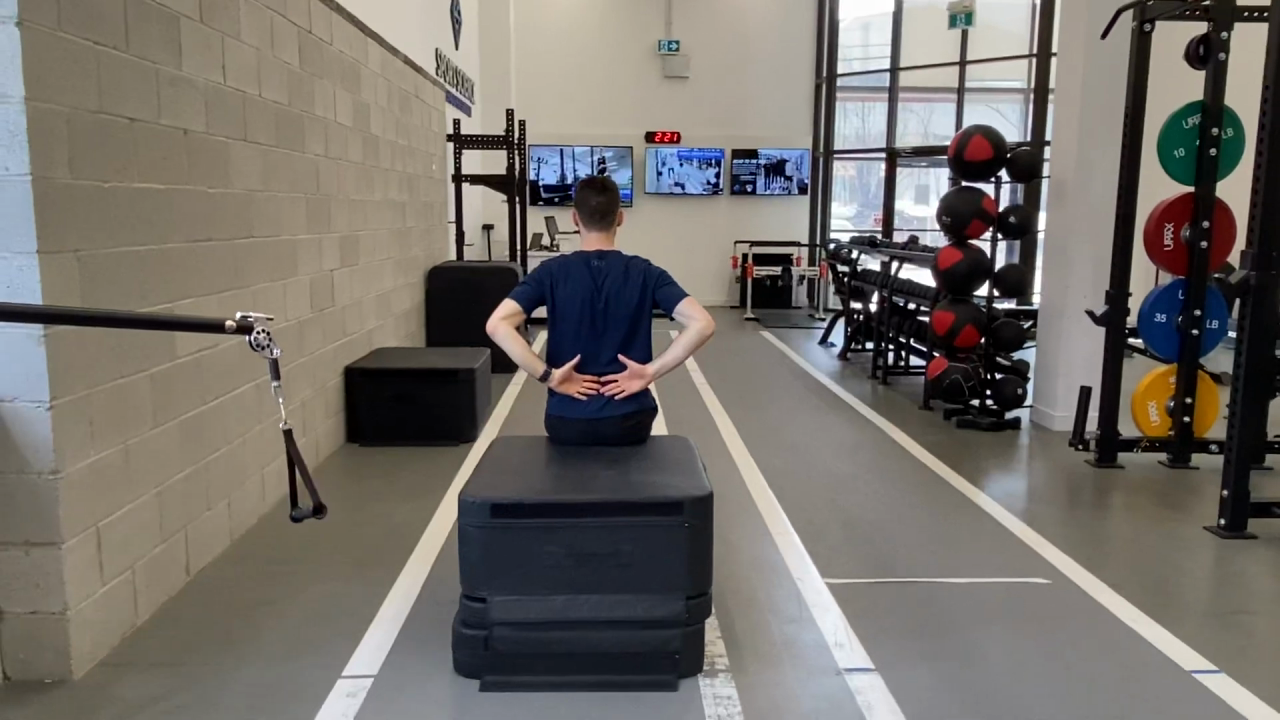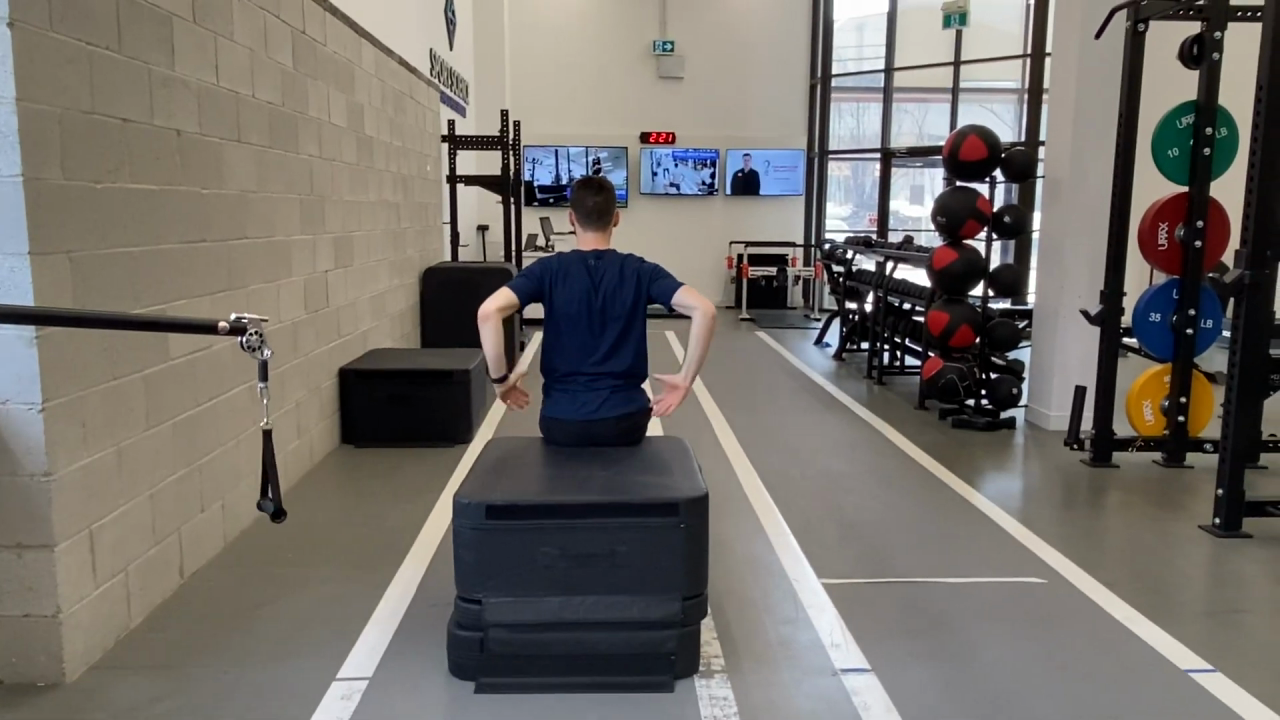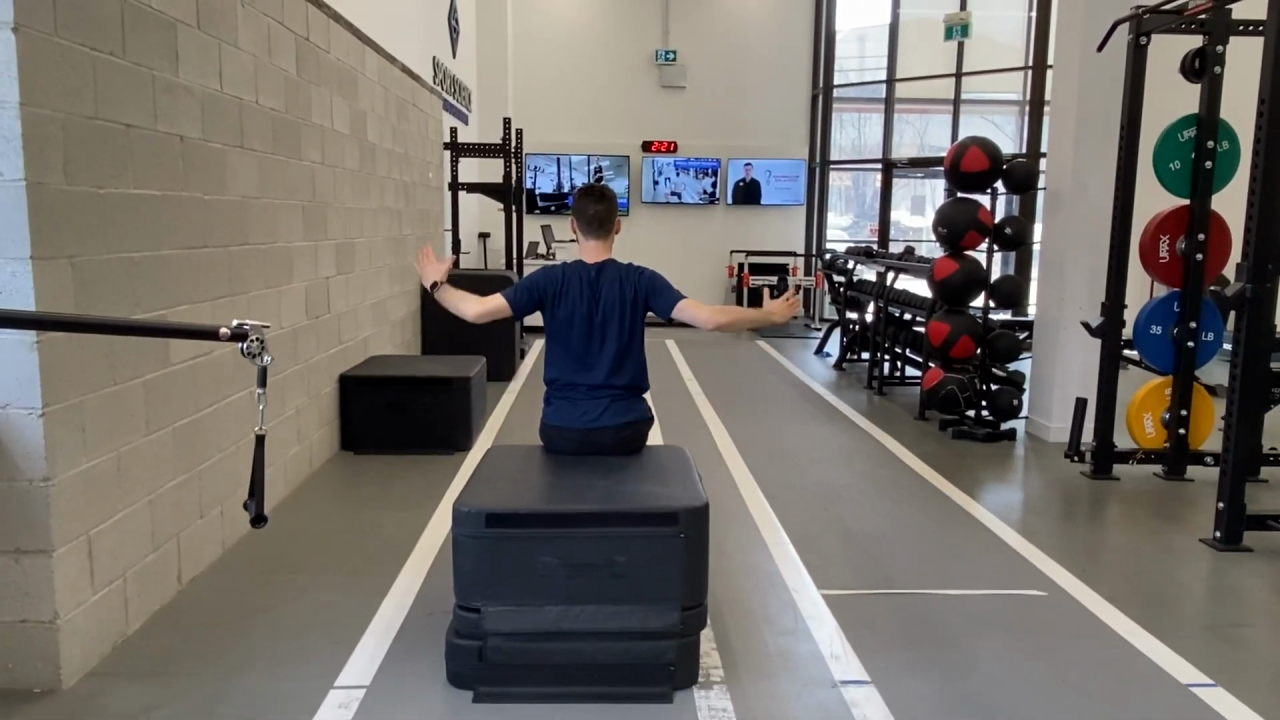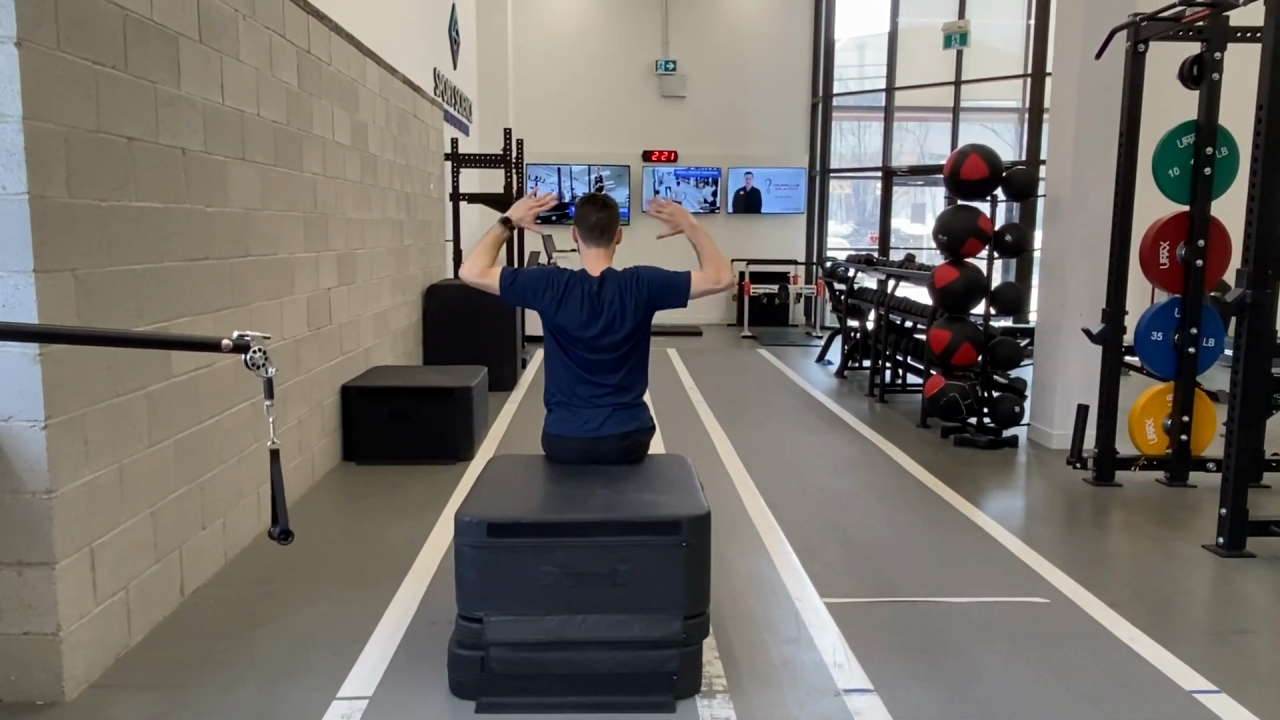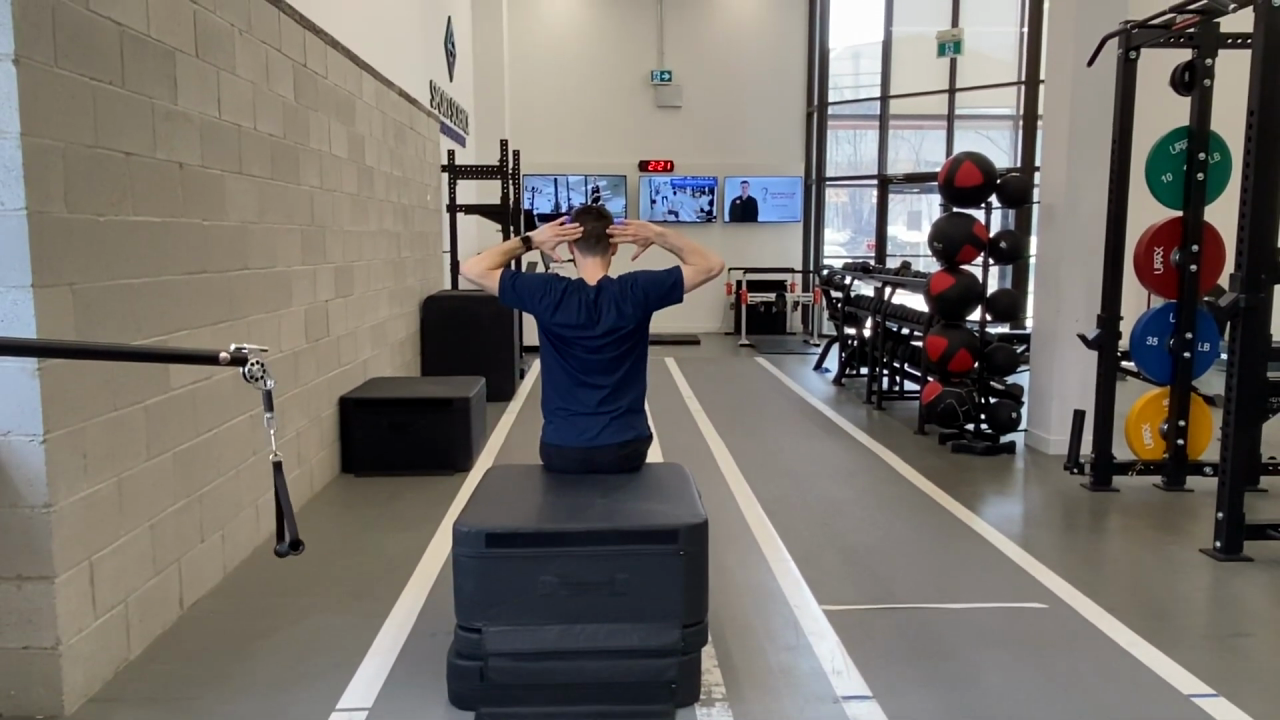
dt=1s
person 1, frame 1
left shoulder: (551, 273)
right shoulder: (645, 274)
left elbow: (497, 325)
right elbow: (702, 324)
left wrist: (548, 375)
right wrist: (650, 371)
left hip: (566, 421)
right hip: (630, 421)
person 1, frame 2
left shoulder: (547, 271)
right shoulder: (641, 272)
left elbow: (489, 312)
right elbow: (704, 310)
left wrist: (500, 378)
right wrist: (685, 378)
left hip: (561, 420)
right hip: (625, 419)
person 1, frame 3
left shoulder: (549, 280)
right shoulder: (640, 281)
left elbow: (476, 311)
right elbow: (711, 319)
left wrist: (437, 284)
right wrist: (768, 315)
left hip: (561, 429)
right hip: (625, 428)
person 1, frame 4
left shoulder: (549, 286)
right shoulder: (642, 285)
left elbow: (471, 272)
right elbow: (721, 279)
left wrist: (508, 222)
right wrist: (690, 226)
left hip: (563, 440)
right hip: (628, 439)
person 1, frame 5
left shoulder: (547, 294)
right shoulder: (638, 291)
left elbow: (472, 269)
right elbow: (711, 265)
left wrist: (529, 241)
right wrist: (659, 236)
left hip: (561, 450)
right hip: (626, 448)
